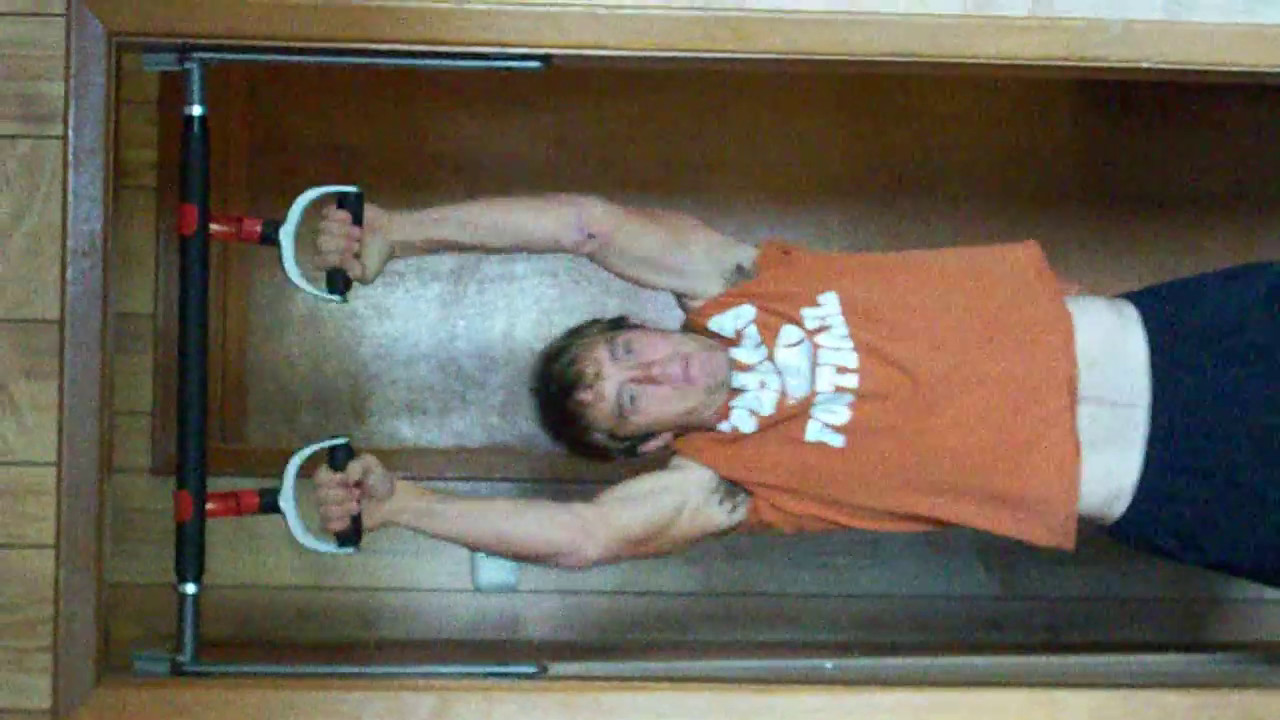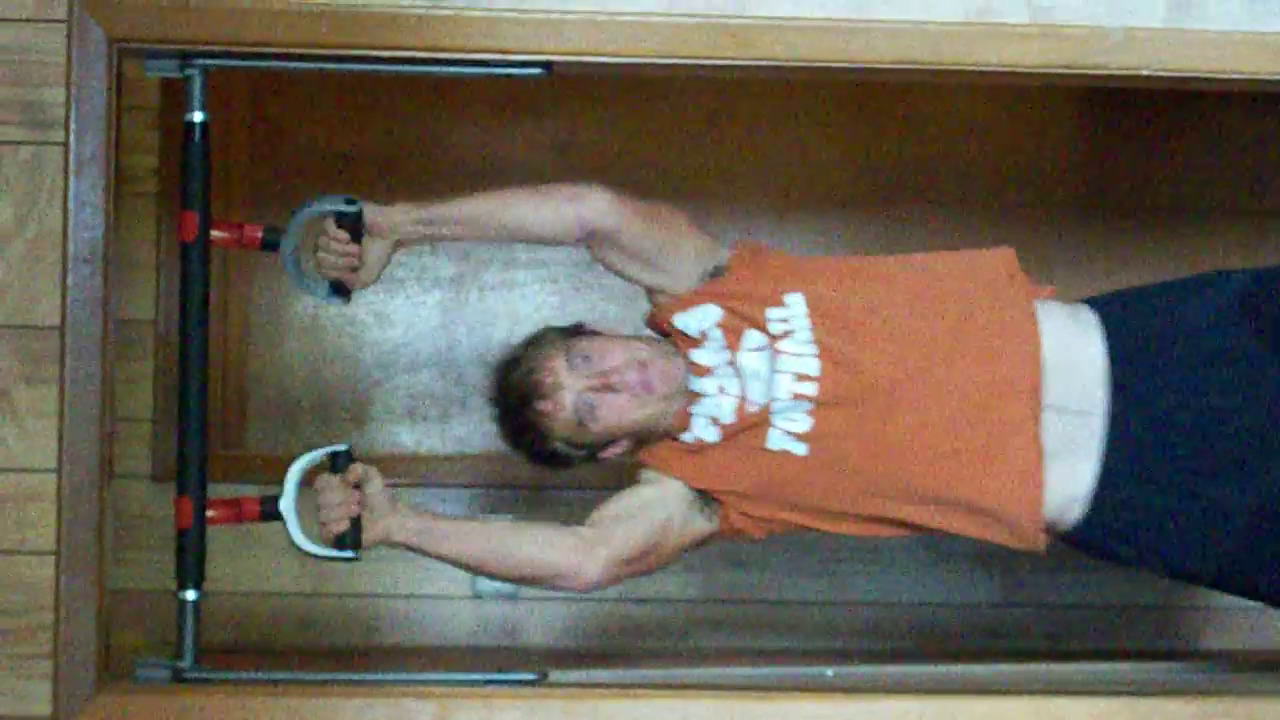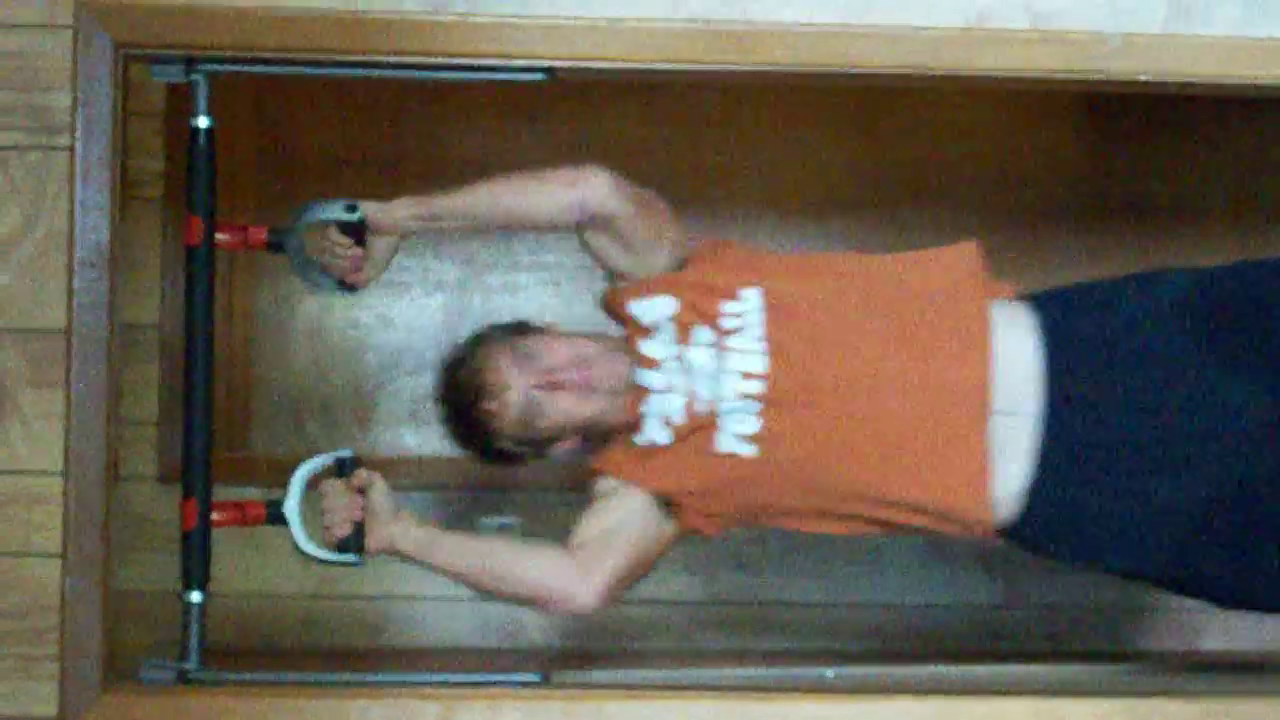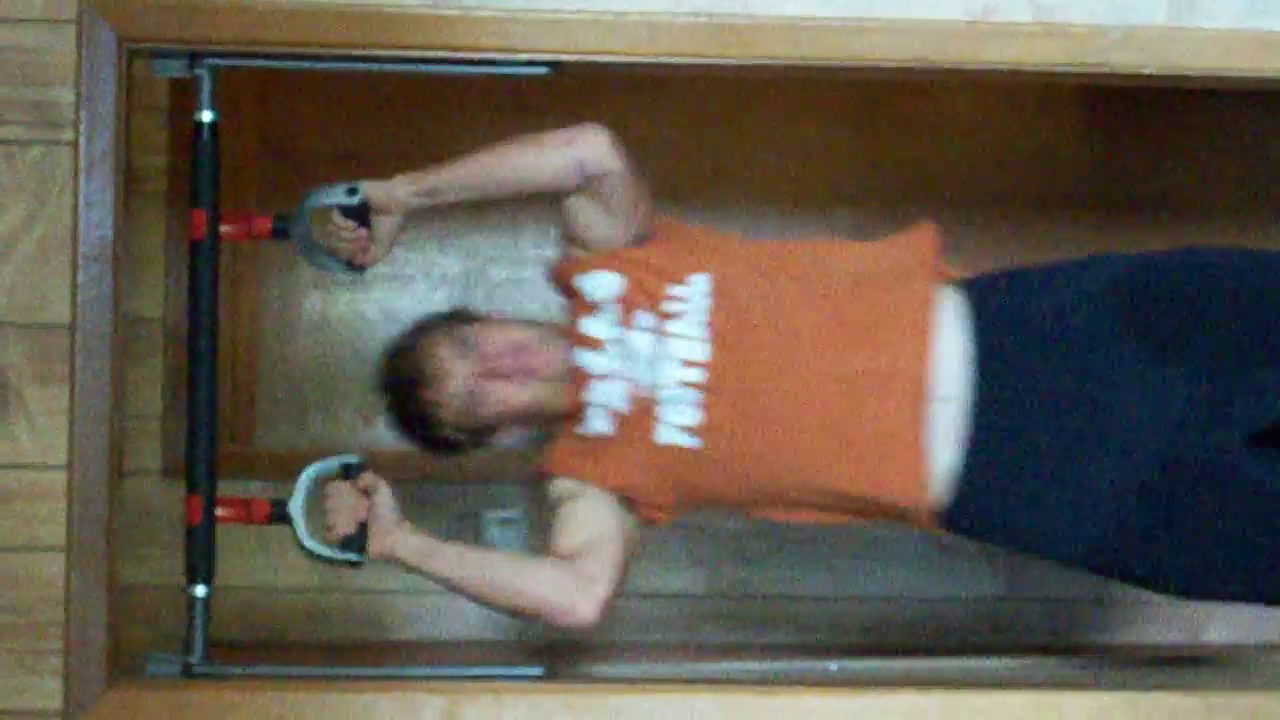
dt=0.1s
person 1, frame 1
left shoulder: (731, 288)
right shoulder: (733, 469)
left elbow: (590, 219)
right elbow: (588, 533)
left wrist: (402, 225)
right wrist: (398, 504)
left hip: (1145, 328)
right hip: (1150, 481)
person 1, frame 2
left shoulder: (706, 297)
right shoulder: (699, 480)
left elbow: (595, 211)
right elbow: (587, 558)
left wrist: (401, 219)
right wrist: (393, 520)
person 1, frame 3
left shoulder: (653, 286)
right shoulder: (651, 478)
left elbow: (594, 187)
right elbow: (582, 581)
left wrist: (405, 212)
right wrist: (402, 535)
left hip: (1052, 338)
right hip: (1054, 494)
person 1, frame 4
left shoulder: (603, 266)
right shoulder: (590, 471)
left elbow: (591, 153)
right elbow: (581, 596)
left wrist: (406, 189)
right wrist: (400, 542)
left hip: (986, 323)
right hip: (992, 479)
